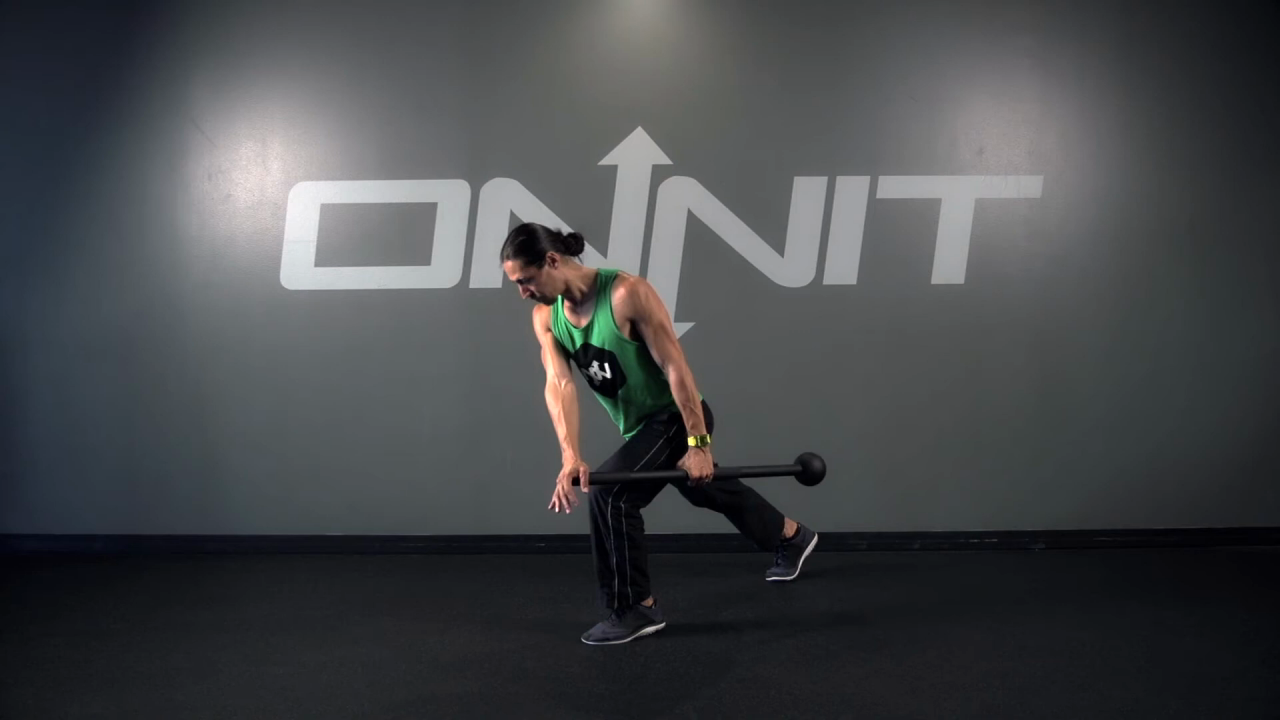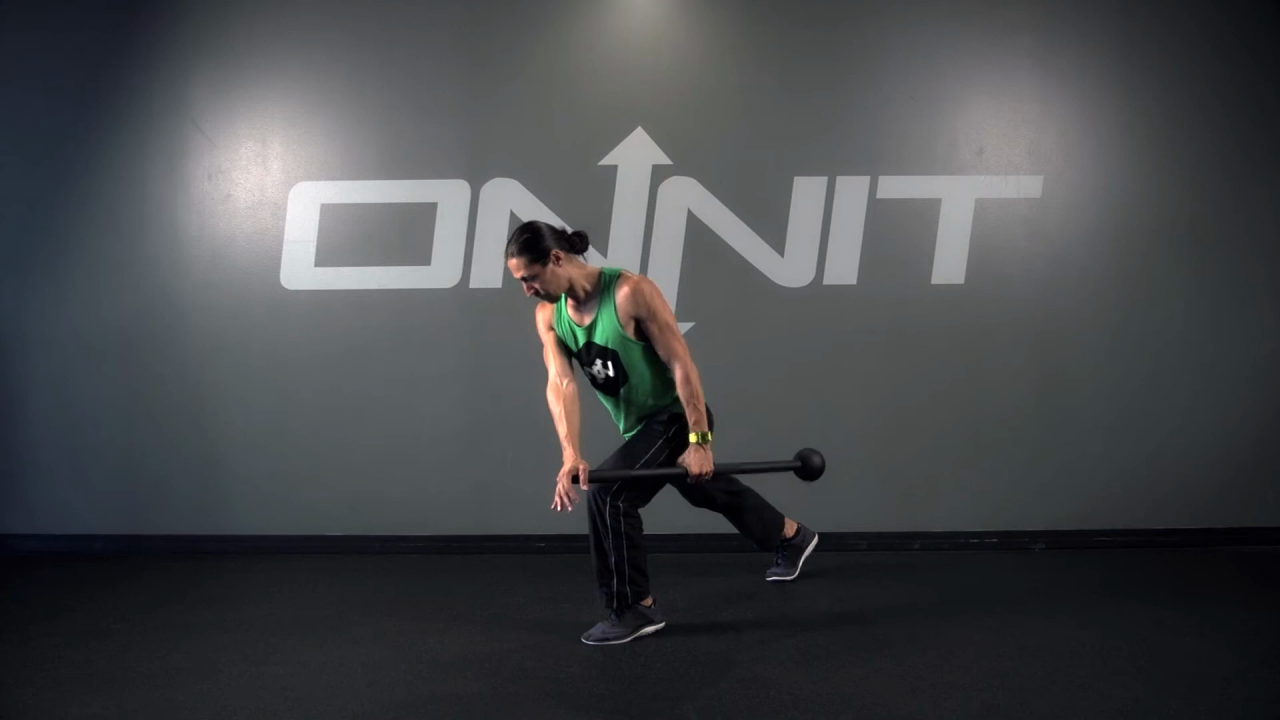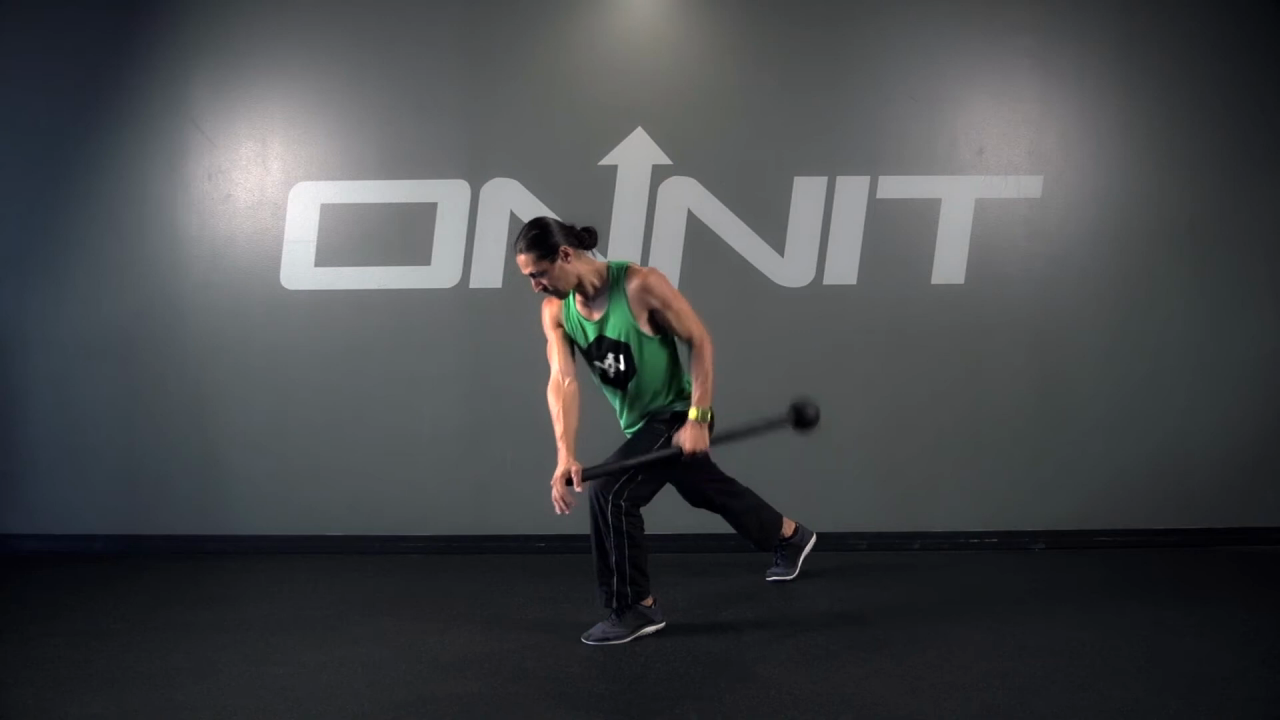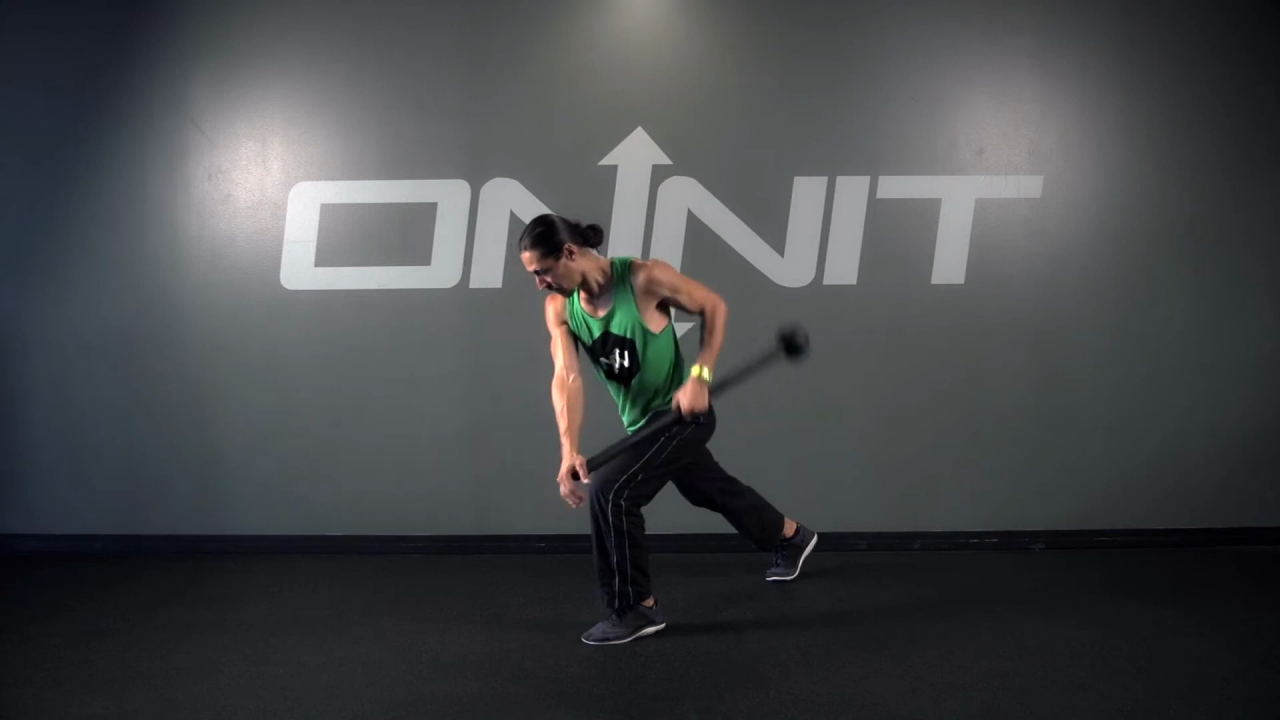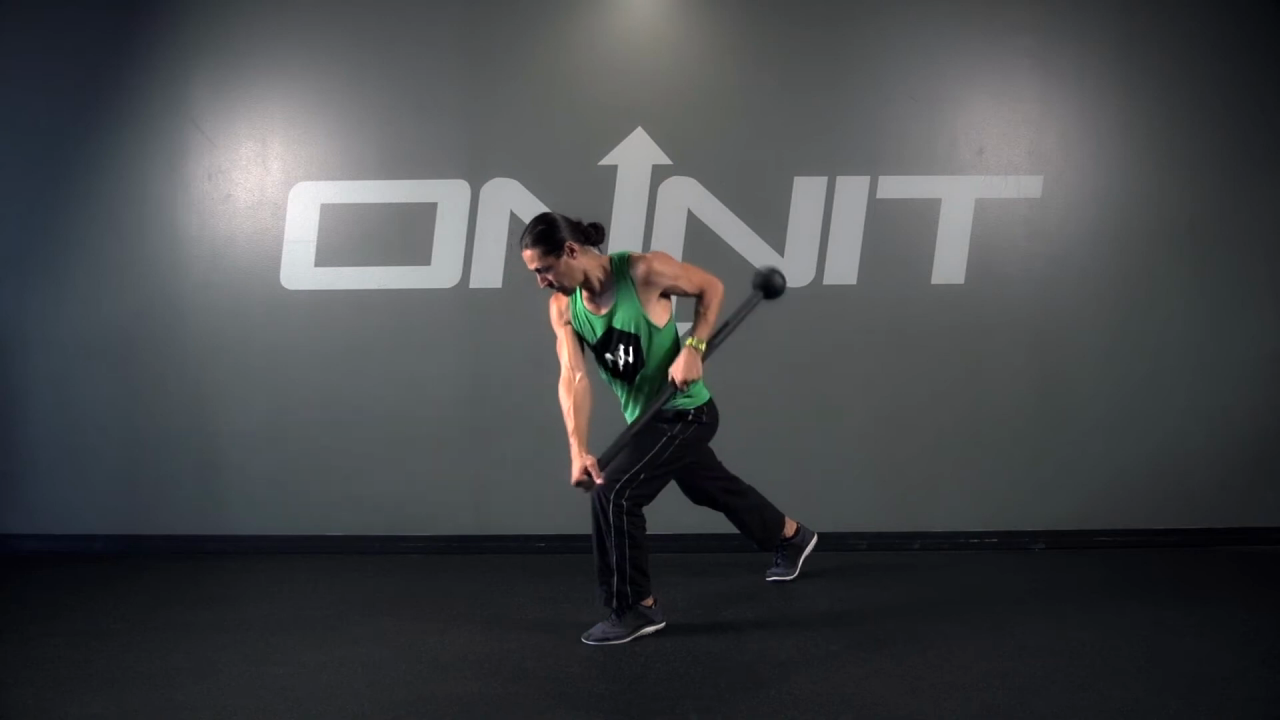
dt=0.2s
person 1, frame 1
left shoulder: (627, 293)
right shoulder: (545, 317)
left elbow: (675, 367)
right elbow: (559, 385)
left wrist: (698, 443)
right wrist: (571, 456)
left hip: (677, 416)
right hip: (642, 425)
left knee: (610, 492)
right knee: (710, 489)
left ankle: (636, 609)
right ankle: (792, 536)
person 1, frame 2
left shoulder: (630, 291)
right shoulder: (549, 316)
left elbow: (680, 364)
right elbow: (561, 384)
left wrist: (699, 440)
right wrist: (572, 454)
left hip: (675, 416)
right hip: (641, 425)
left knee: (608, 492)
right knee: (711, 491)
left ankle: (636, 608)
right ankle: (792, 536)
person 1, frame 3
left shoulder: (639, 284)
right shoulder: (555, 312)
left elbow: (700, 341)
right elbow: (562, 382)
left wrist: (698, 417)
right wrist: (565, 455)
left hip: (676, 417)
right hip: (640, 425)
left knee: (609, 492)
right knee: (709, 491)
left ankle: (636, 608)
right ankle: (791, 536)
person 1, frame 4
left shoulder: (644, 278)
right shoulder: (559, 309)
left elbow: (714, 307)
right elbow: (567, 378)
left wrist: (699, 378)
right wrist: (569, 451)
left hip: (681, 412)
right hip: (642, 421)
left knee: (611, 491)
right knee: (709, 489)
left ankle: (637, 608)
right ankle: (792, 537)
person 1, frame 5
left shoulder: (644, 271)
right shoulder: (563, 307)
left elbow: (711, 287)
right elbow: (573, 377)
left wrist: (693, 348)
right wrist: (578, 450)
left hip: (685, 411)
right hip: (648, 418)
left knee: (614, 491)
right knee: (713, 489)
left ankle: (637, 608)
right ankle: (792, 536)
